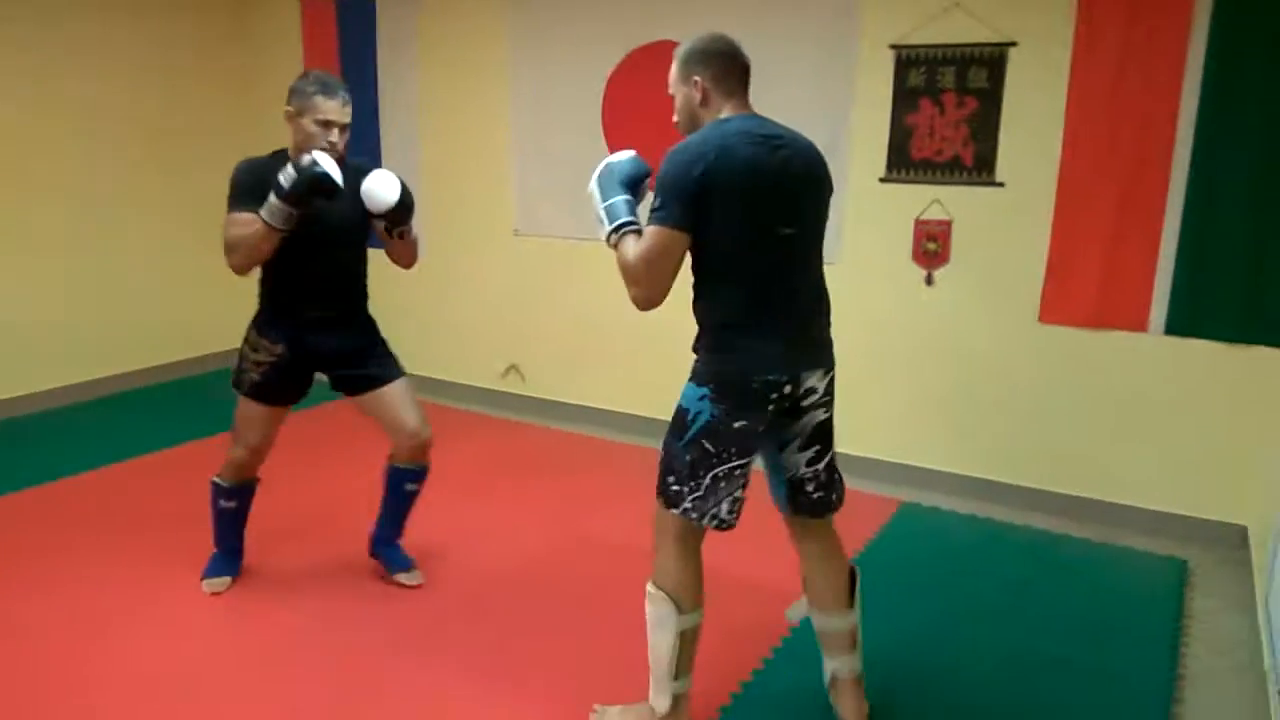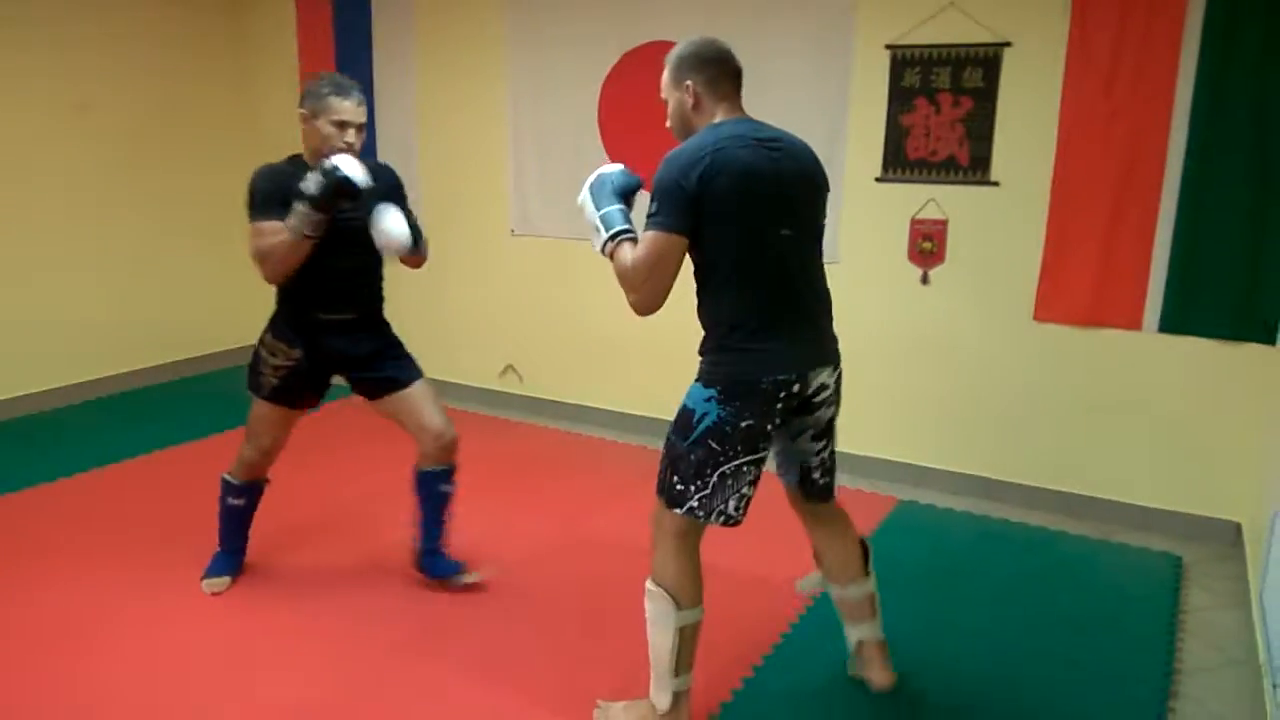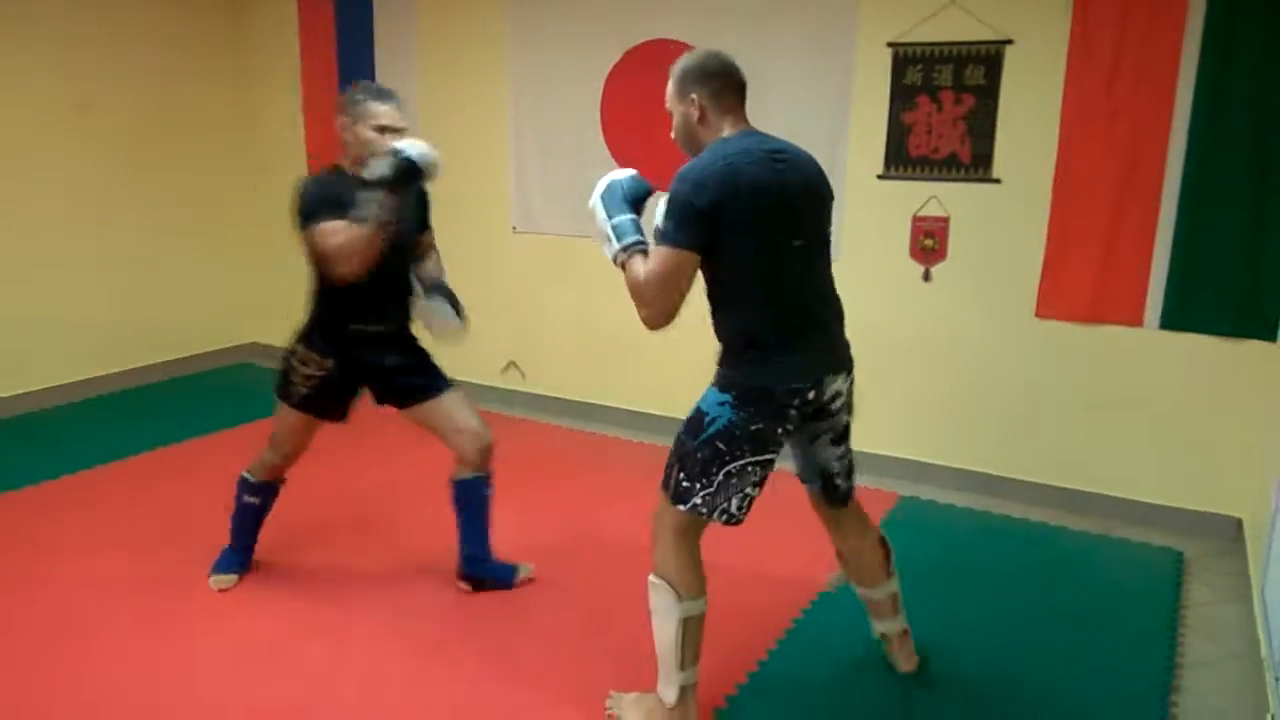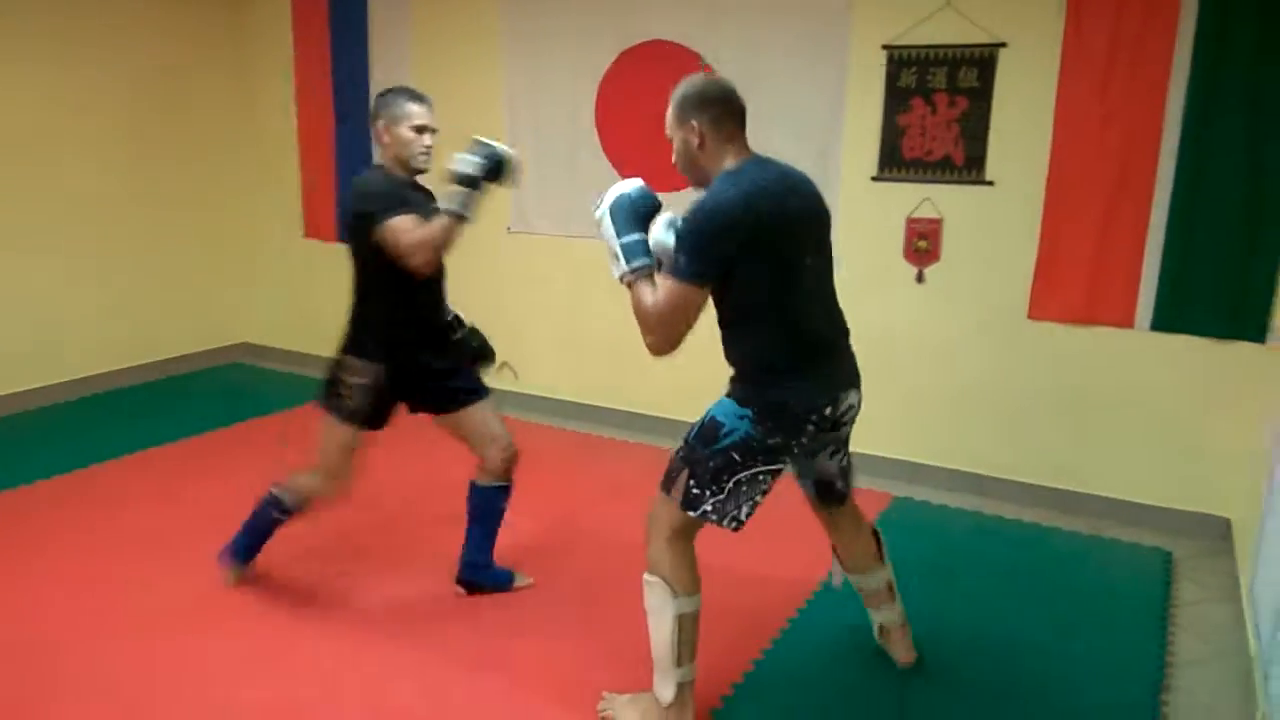
dt=0.1s
person 1, frame 1
left shoulder: (691, 159)
right shoulder: (807, 157)
left elbow: (646, 290)
left wrist: (617, 209)
left hip: (732, 376)
right hip: (809, 369)
left knee: (675, 534)
right knee: (813, 528)
person 1, frame 2
left shoulder: (688, 165)
right shoulder: (801, 157)
left elbow: (644, 294)
left wrist: (609, 217)
left hip: (740, 377)
right hip: (815, 364)
left knee: (672, 531)
right knee: (818, 505)
right ankle: (871, 651)
person 1, frame 3
left shoulder: (700, 180)
right shoulder: (805, 168)
left elbow: (656, 309)
left wrist: (620, 226)
left hip: (755, 385)
right hip: (828, 373)
left knee: (674, 526)
right knee: (838, 507)
right ankle: (896, 638)
person 1, frame 4
left shoulder: (715, 213)
right shoulder: (795, 187)
left elbow: (660, 335)
left wrist: (626, 245)
right wrist: (679, 248)
left hip: (772, 401)
right hip: (836, 385)
left knee: (665, 524)
right knee: (833, 503)
right ankle: (893, 630)
person 2, frame 1
left shoulder: (362, 177)
right shoulder: (255, 175)
left elbow: (405, 259)
right elbow: (239, 259)
left wrist: (398, 220)
right wrist: (285, 200)
left hip: (351, 332)
right hip: (280, 334)
left knee: (413, 437)
right knee: (244, 457)
left ankle: (386, 544)
right ankle: (226, 554)
person 2, frame 2
left shoulder: (380, 179)
right shoulder: (274, 181)
left elbow: (415, 258)
right elbow: (273, 268)
left wrist: (407, 239)
right wrist: (309, 203)
left hip: (367, 334)
right hip: (300, 336)
left knee: (438, 437)
right knee: (255, 456)
left ankle: (433, 556)
right ankle: (227, 555)
person 2, frame 3
left shoulder: (410, 187)
right shoulder: (322, 191)
left elbow: (424, 253)
right elbow: (347, 265)
left wrist: (435, 286)
right wrist: (381, 199)
left hip: (395, 345)
right hip: (331, 346)
left knee: (476, 443)
right knee: (275, 461)
left ankle: (478, 565)
right ankle: (237, 551)
person 2, frame 4
left shoulder: (418, 194)
right shoulder: (374, 191)
right elbow: (420, 256)
left wrist: (454, 326)
right wrist: (464, 189)
left hip: (429, 347)
right hip: (374, 357)
left knee: (500, 452)
right knee: (325, 482)
left ankle: (476, 569)
right ankle: (246, 543)
